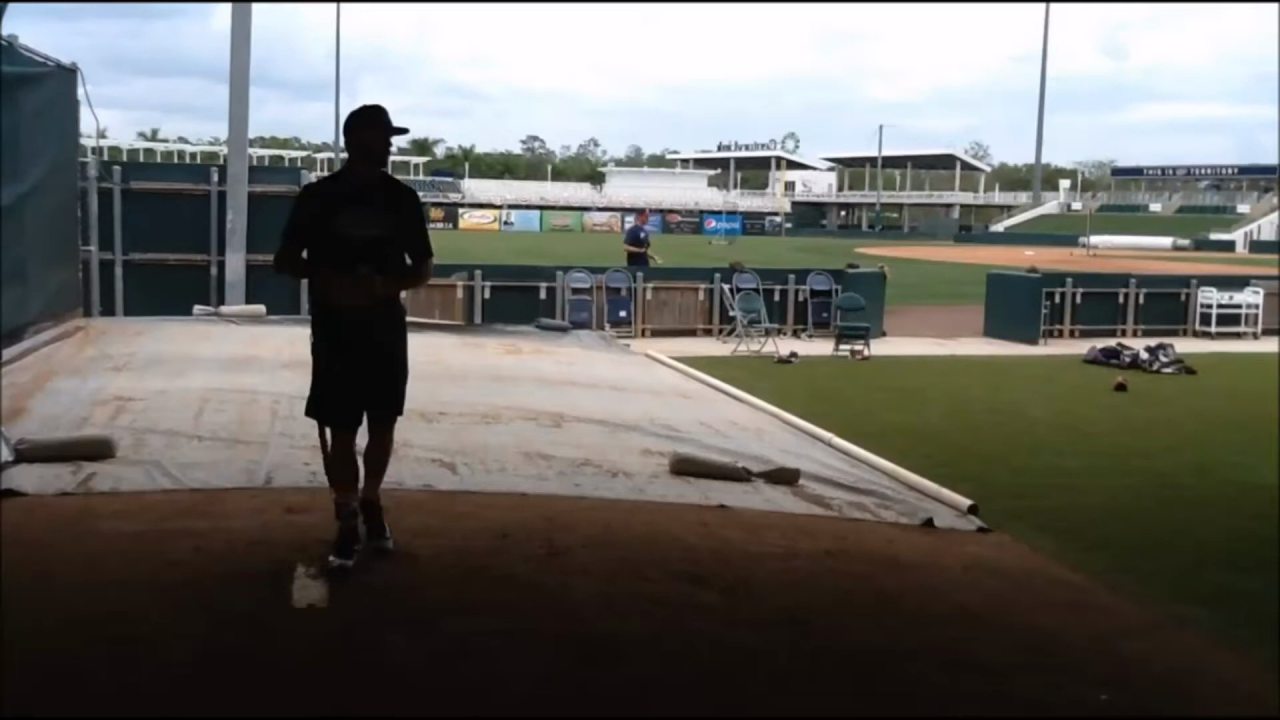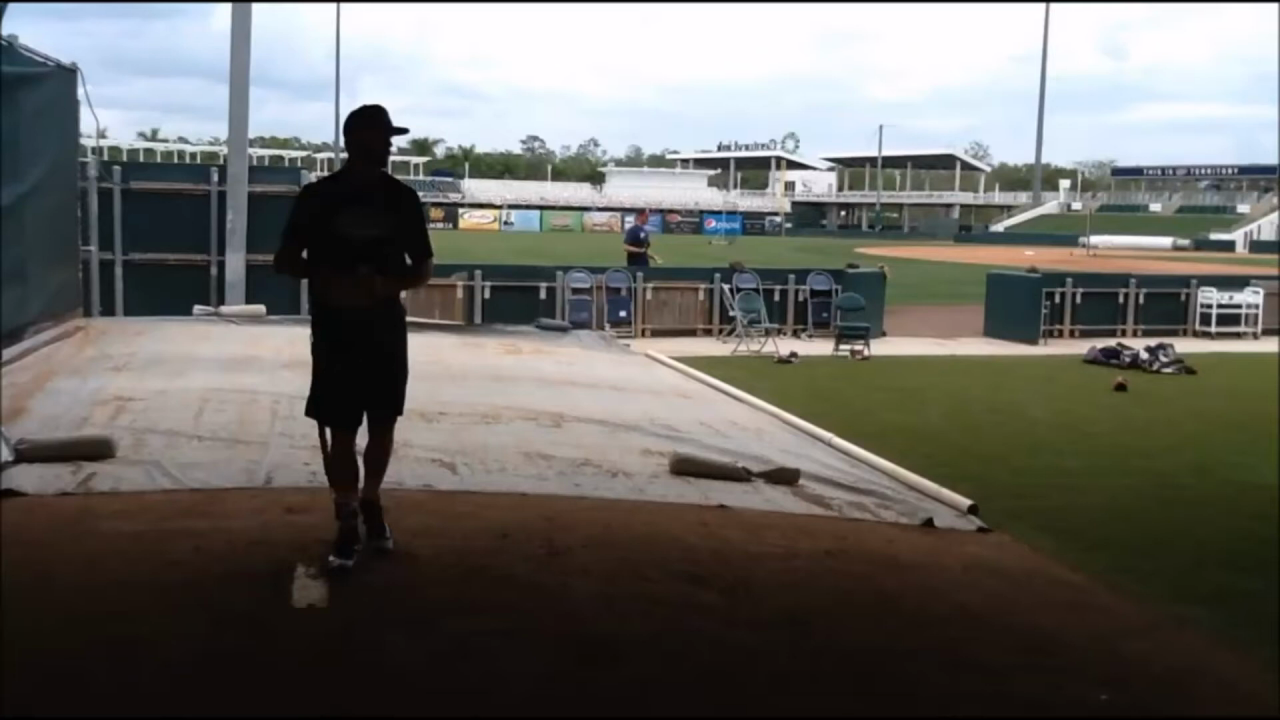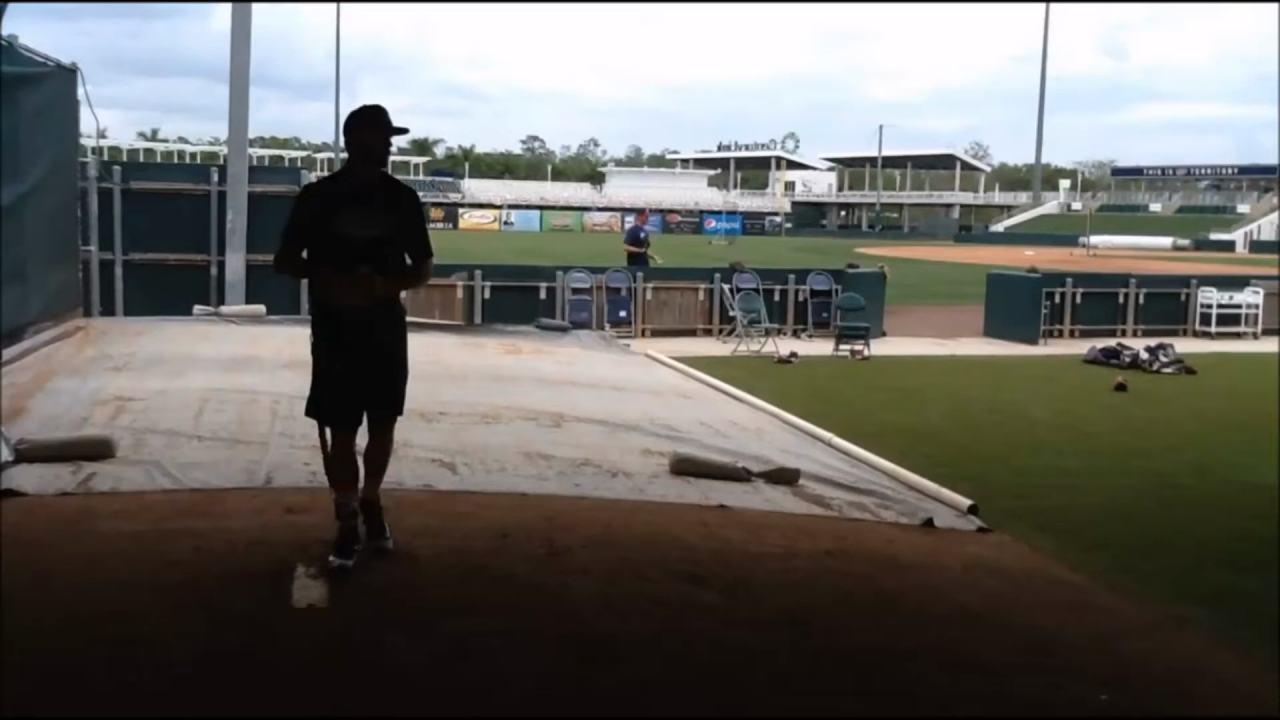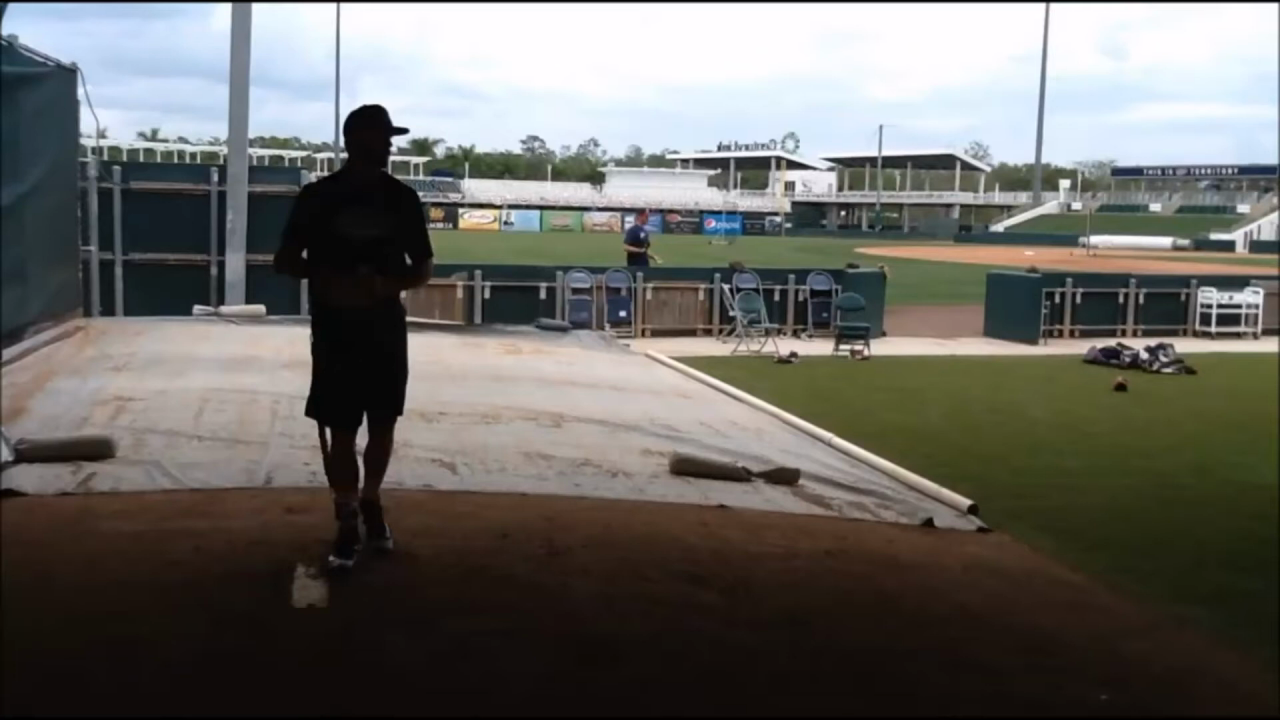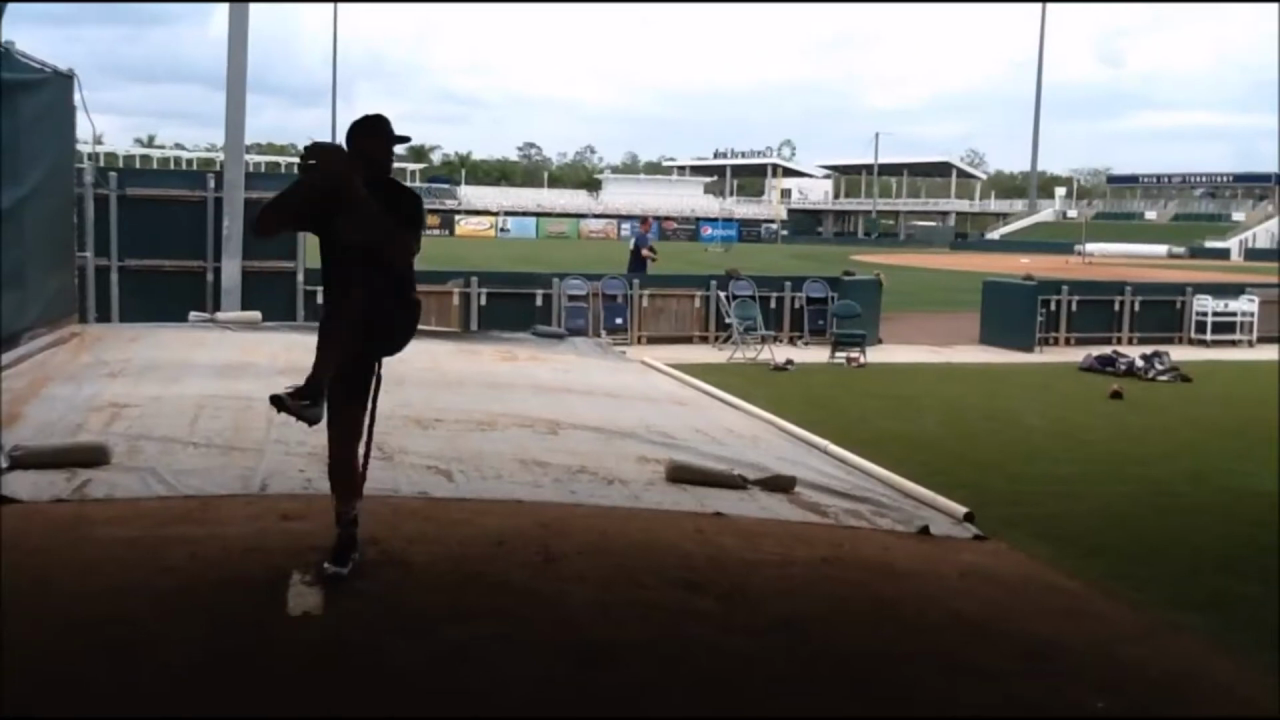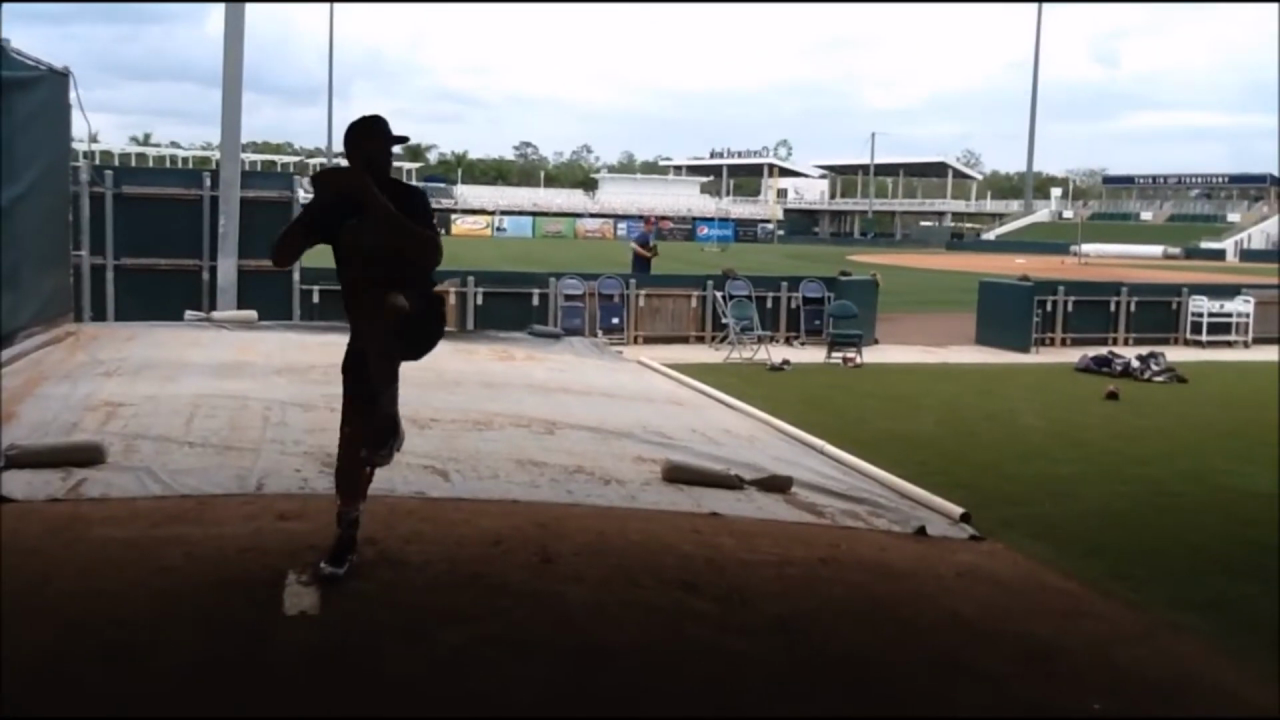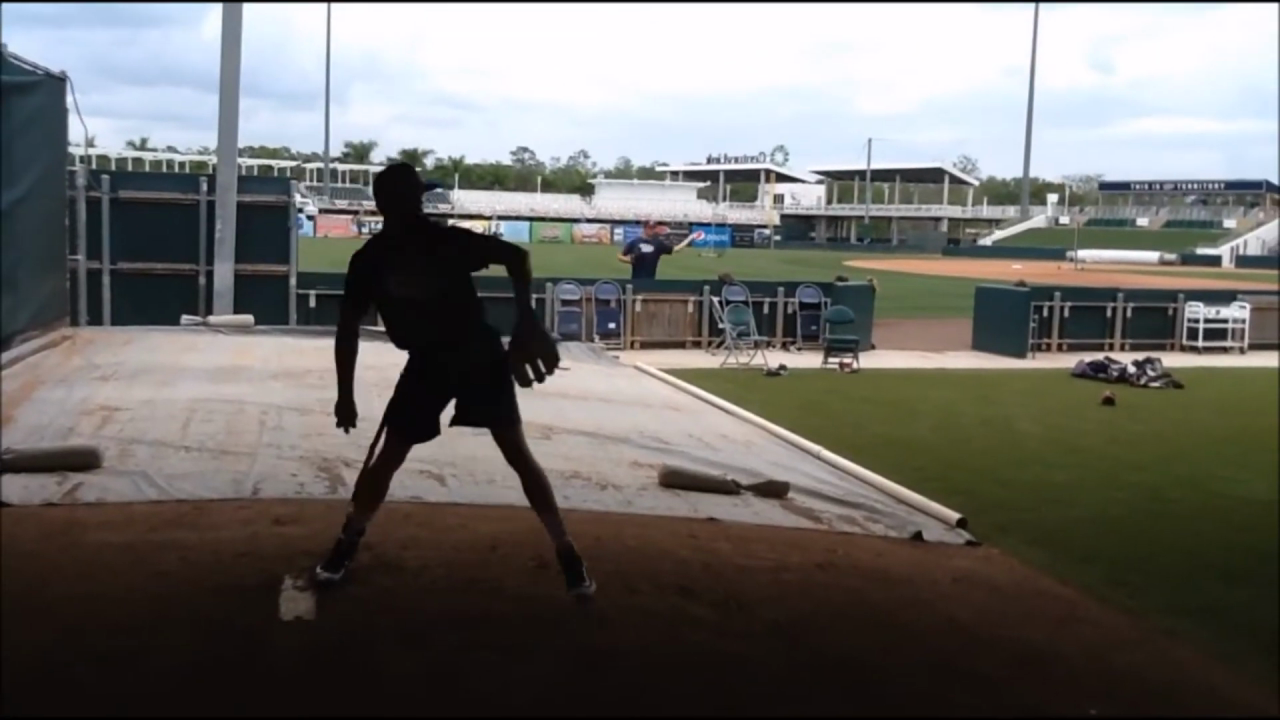
dt=0.3s
person 1, frame 1
left shoulder: (402, 197)
right shoulder: (318, 196)
left elbow: (422, 267)
right elbow: (285, 260)
left wrist: (386, 285)
right wrist: (329, 281)
left hip: (386, 330)
right hip: (334, 331)
left knee: (383, 426)
right knee: (340, 430)
left ankle: (371, 500)
right ankle: (347, 523)
person 1, frame 2
left shoulder: (401, 197)
right shoulder: (318, 196)
left elbow: (423, 267)
right elbow: (285, 260)
left wrist: (387, 285)
right wrist: (328, 280)
left hip: (386, 330)
right hip: (335, 332)
left knee: (382, 427)
right knee: (341, 431)
left ankle: (371, 501)
right ankle: (348, 522)
person 1, frame 3
left shoulder: (401, 197)
right shoulder: (318, 196)
left elbow: (423, 268)
right elbow: (284, 260)
left wrist: (387, 285)
right wrist: (329, 281)
left hip: (386, 330)
right hip: (334, 331)
left knee: (383, 427)
right knee: (340, 431)
left ankle: (371, 501)
right ankle: (347, 523)
person 1, frame 4
left shoulder: (402, 197)
right shoulder: (318, 196)
left elbow: (423, 267)
right elbow: (284, 260)
left wrist: (386, 285)
right wrist: (327, 280)
left hip: (385, 329)
right hip: (335, 330)
left knee: (382, 428)
right knee: (340, 431)
left ankle: (370, 501)
right ankle: (347, 523)
person 1, frame 5
left shoulder: (402, 200)
right shoulder: (325, 197)
left elbow: (405, 254)
right elbow: (263, 226)
left wrist: (356, 192)
right wrist: (303, 183)
left hip: (392, 317)
right hip: (346, 332)
left knee: (353, 284)
right knee: (343, 431)
left ankle: (313, 389)
right ankle: (347, 532)
person 1, frame 6
left shoulder: (409, 198)
right shoulder: (333, 205)
left elbow: (431, 255)
right elbow: (281, 257)
left wrist: (372, 198)
right wrist: (318, 203)
left hip: (418, 320)
right hip: (369, 332)
left knee: (380, 305)
right knee: (353, 434)
left ankle: (387, 422)
right ankle: (347, 532)
person 1, frame 7
left shoulder: (448, 241)
right shoulder: (369, 259)
left elbow: (515, 256)
right elbow: (348, 327)
left wrist: (526, 325)
right wrist: (345, 394)
left hip: (480, 354)
right hip: (426, 361)
left knee: (515, 450)
right knee: (391, 455)
left ankle: (565, 550)
right ankle: (348, 542)
